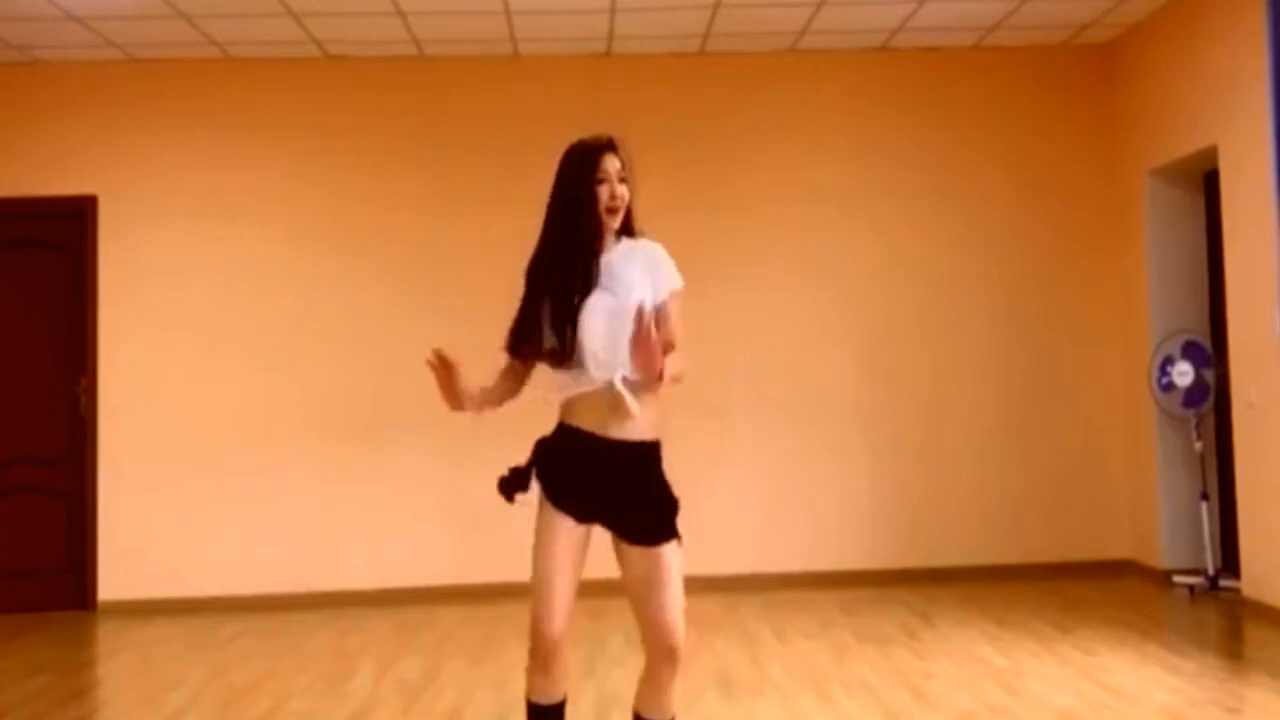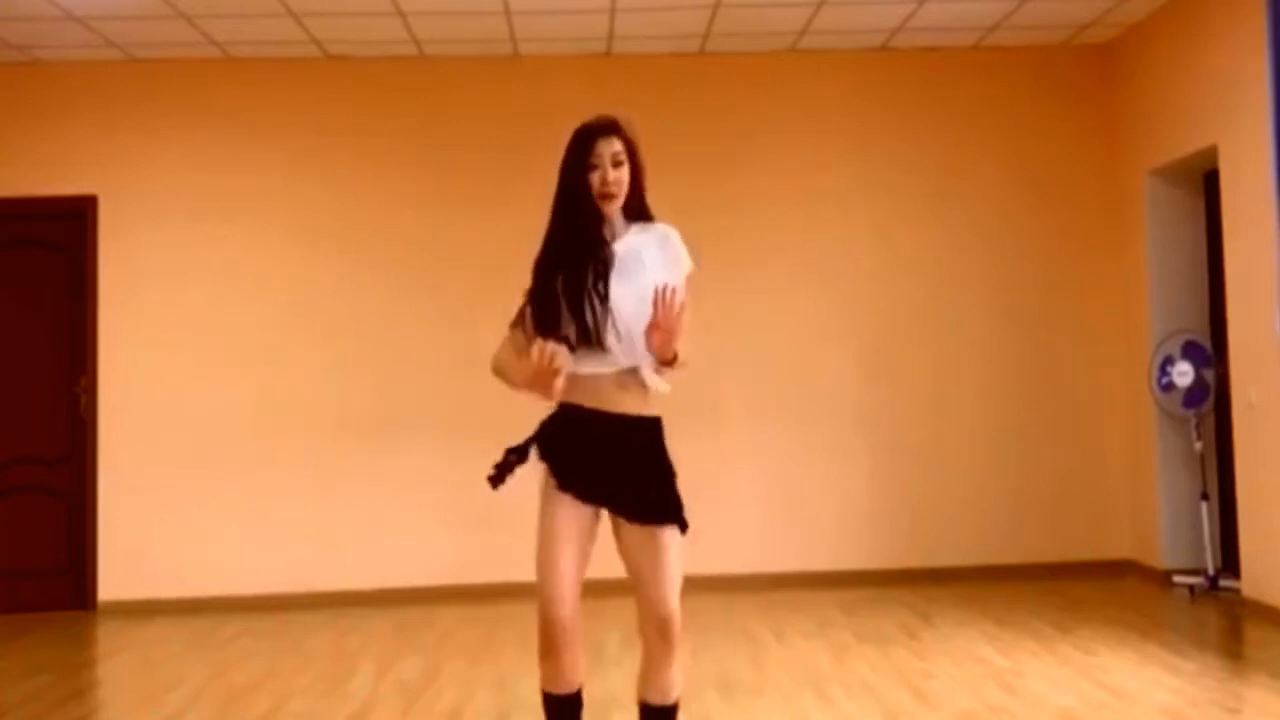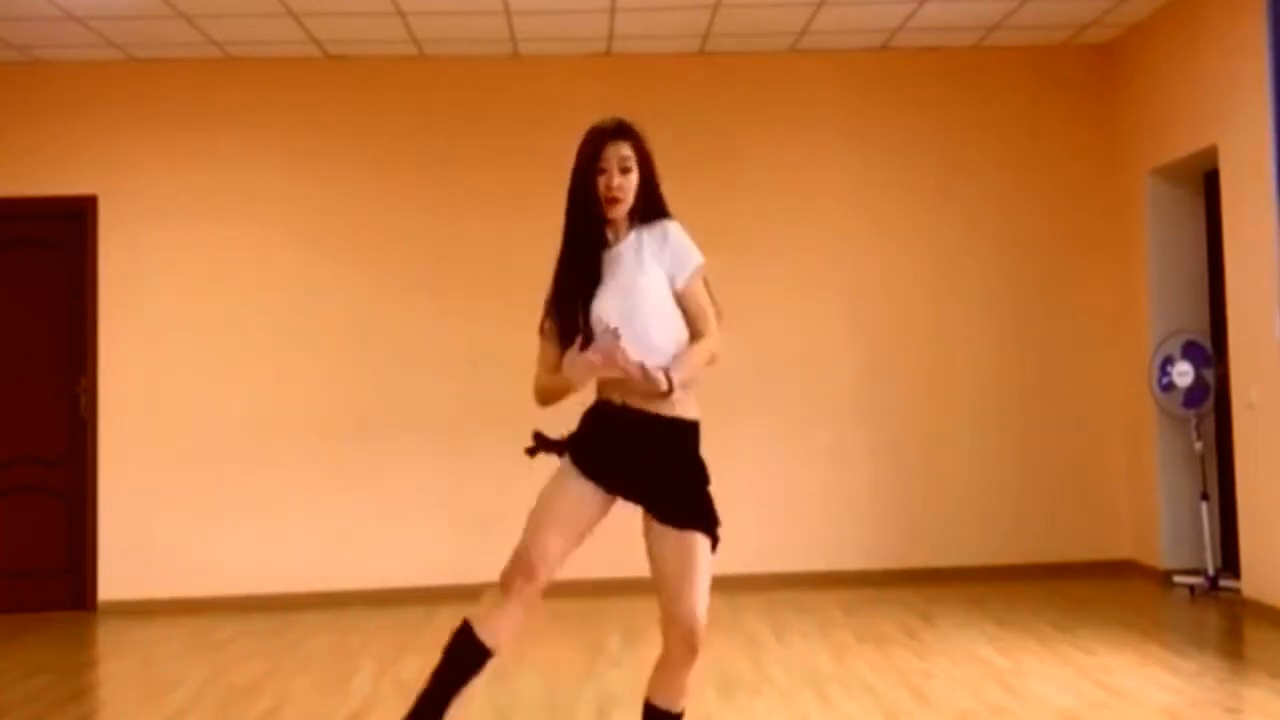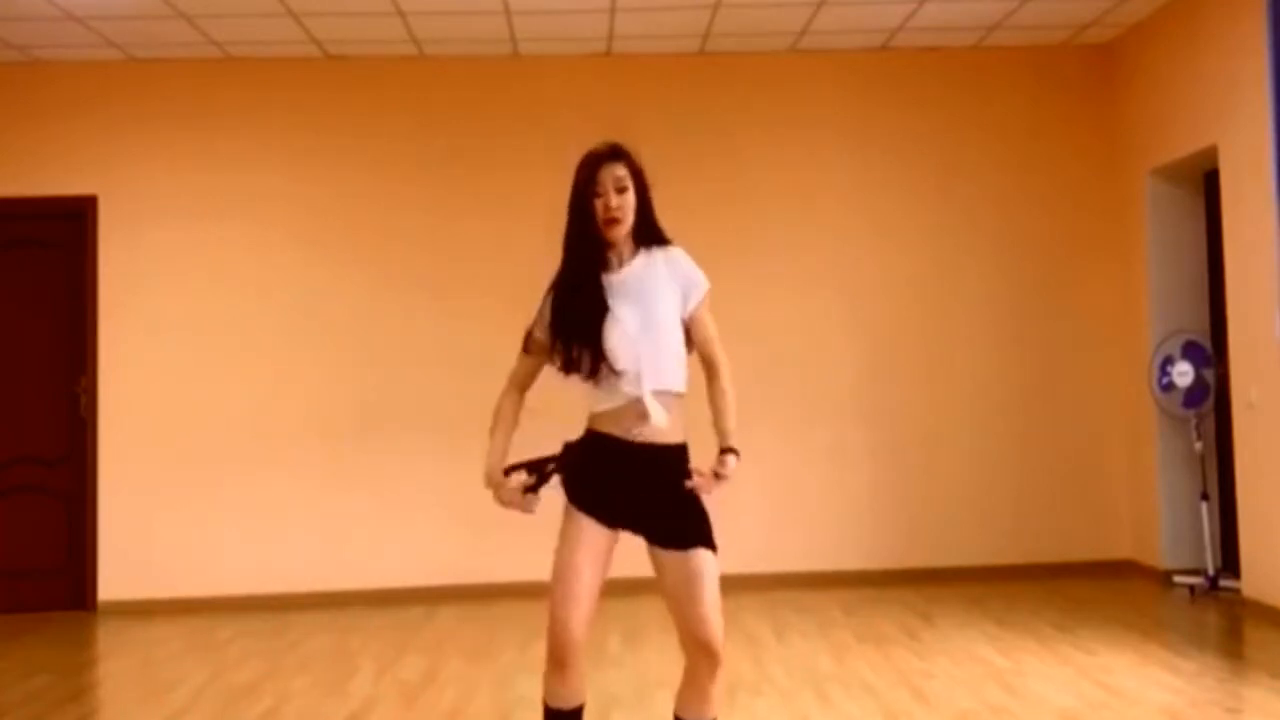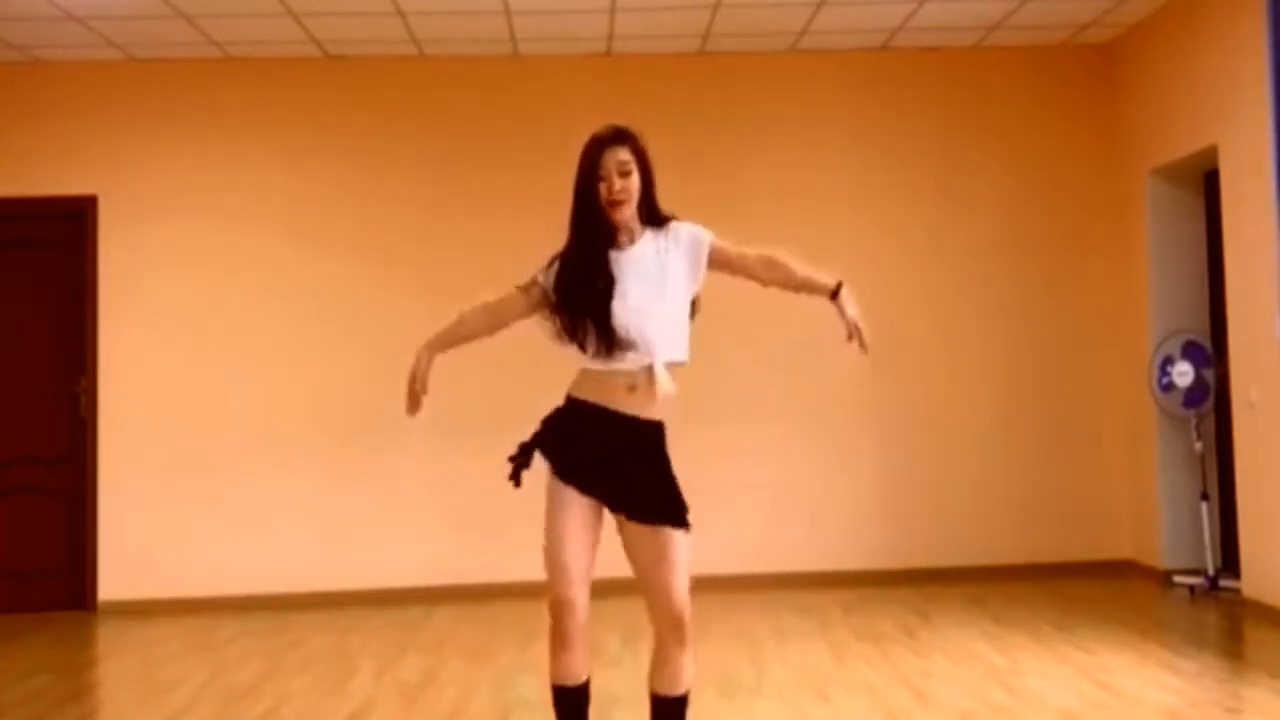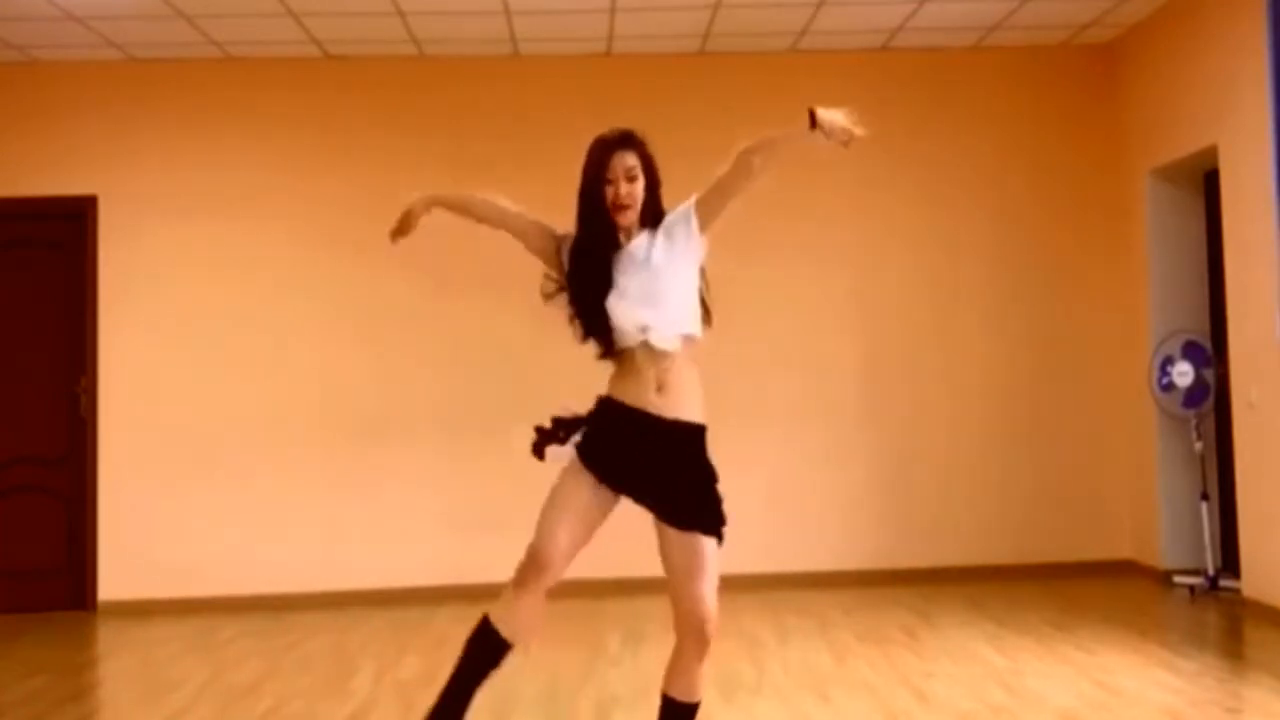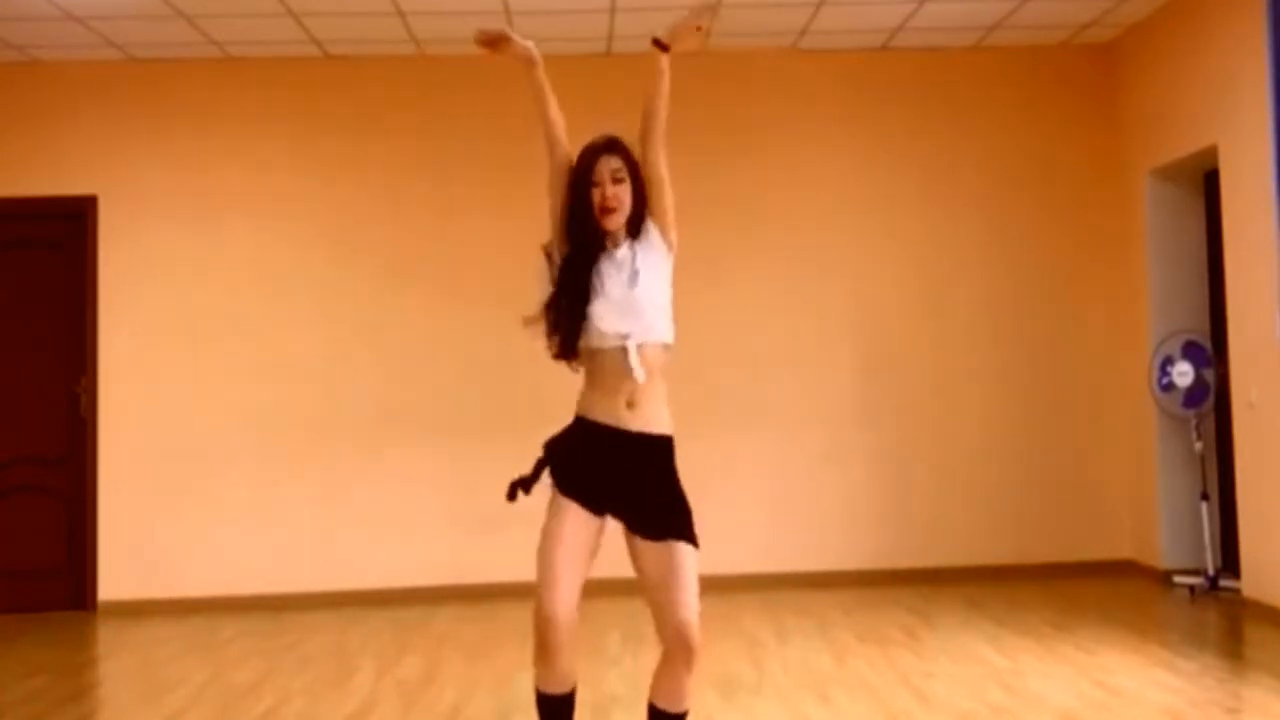
dt=0.7s
person 1, frame 1
left shoulder: (650, 260)
right shoulder: (555, 277)
left elbow: (678, 363)
right elbow: (515, 372)
left wrist: (662, 366)
right wrist: (470, 398)
left hip: (640, 469)
right hip: (573, 463)
left knee: (668, 645)
right knee: (548, 635)
person 1, frame 2
left shoulder: (663, 245)
right shoulder: (562, 261)
left elbow: (682, 348)
right elbow: (502, 361)
left wrist: (669, 347)
right wrist: (528, 373)
left hip: (640, 446)
right hip: (573, 443)
left knee: (663, 623)
right knee: (558, 622)
person 1, frame 3
left shoulder: (666, 240)
right shoulder: (580, 268)
left elbow: (710, 340)
right elbow: (545, 387)
left wrist: (664, 378)
right wrist: (585, 367)
left hip: (672, 446)
right hip: (606, 435)
left knee: (687, 633)
right knee: (523, 575)
person 1, frame 4
left shoulder: (673, 266)
right shoulder: (569, 294)
left elbow: (715, 364)
right elbow: (517, 386)
left wrist: (728, 449)
right wrist: (494, 467)
left hip: (669, 472)
right hip: (598, 468)
left knee: (707, 649)
right knee: (565, 638)
person 1, frame 5
left shoulder: (681, 243)
right shoulder: (575, 266)
left elbow: (761, 265)
right elbow: (501, 310)
left wrist: (835, 290)
right wrist: (430, 348)
left hip: (643, 448)
right hip: (579, 436)
left knee: (674, 617)
right knee: (566, 608)
person 1, frame 6
left shoulder: (683, 234)
right shoulder: (581, 255)
left elbow: (749, 162)
right elbow: (506, 214)
left wrist: (813, 121)
right wrist: (435, 198)
left hip: (682, 445)
right hip: (615, 433)
left knee: (698, 629)
right knee: (534, 575)
person 1, frame 7
left shoulder: (657, 247)
right shoulder: (572, 259)
left elbow: (653, 143)
right elbow: (558, 154)
right wrist: (532, 63)
left hip: (652, 462)
right hip: (587, 453)
left knee: (683, 639)
right knee: (553, 625)
